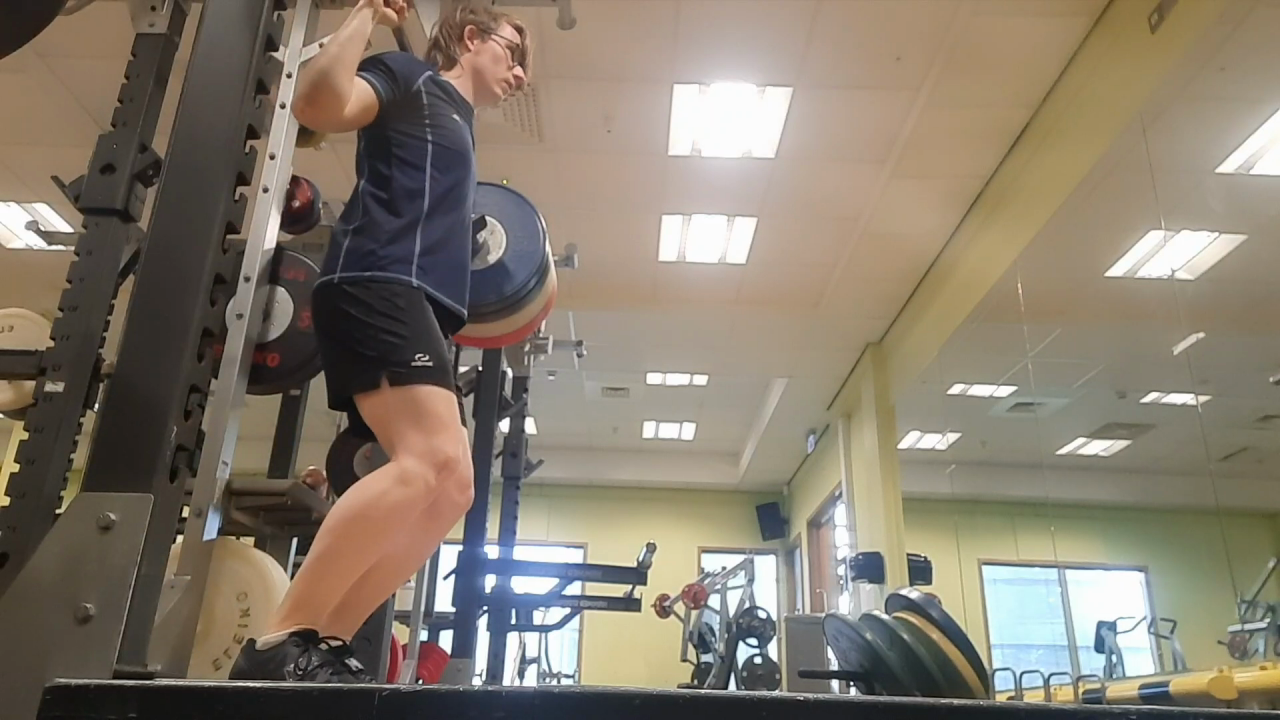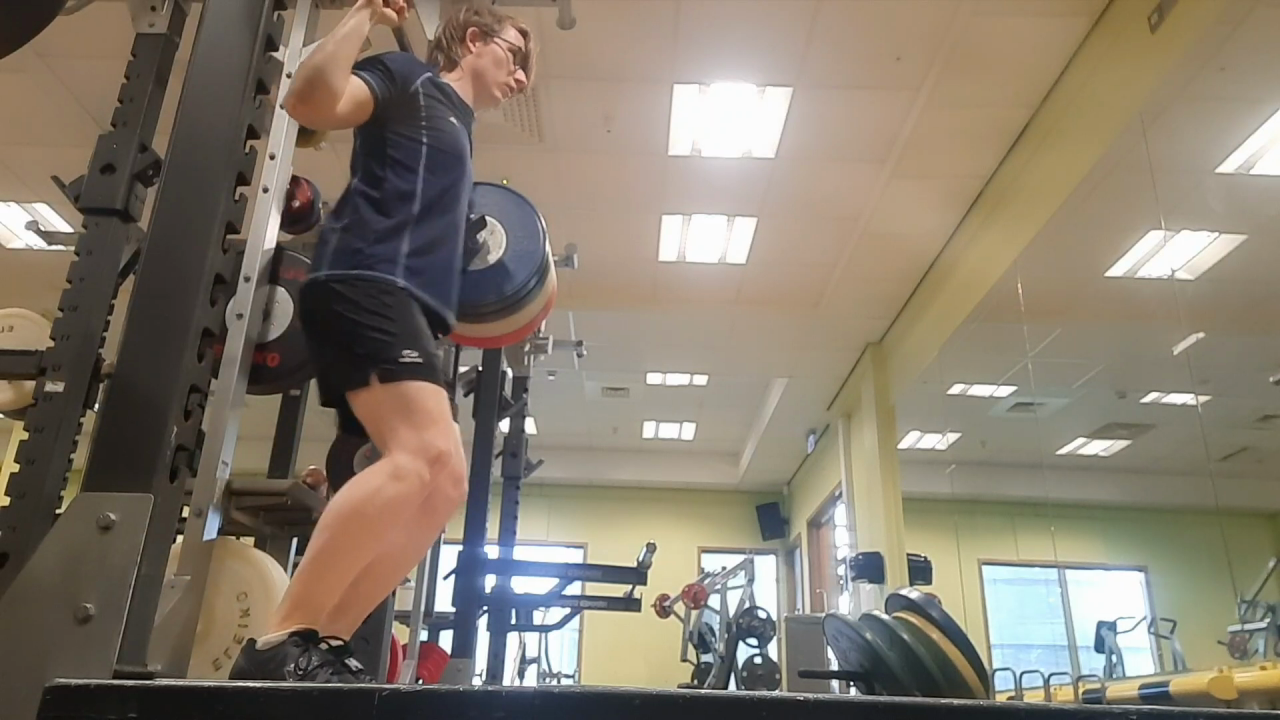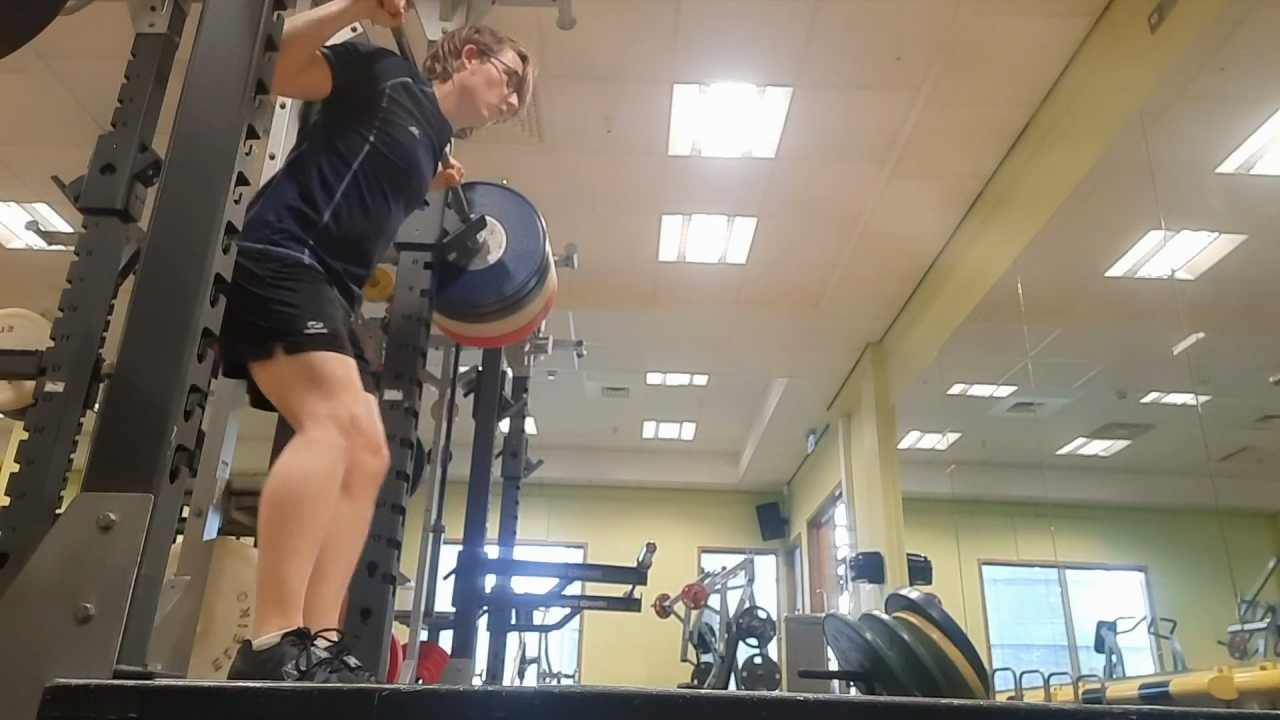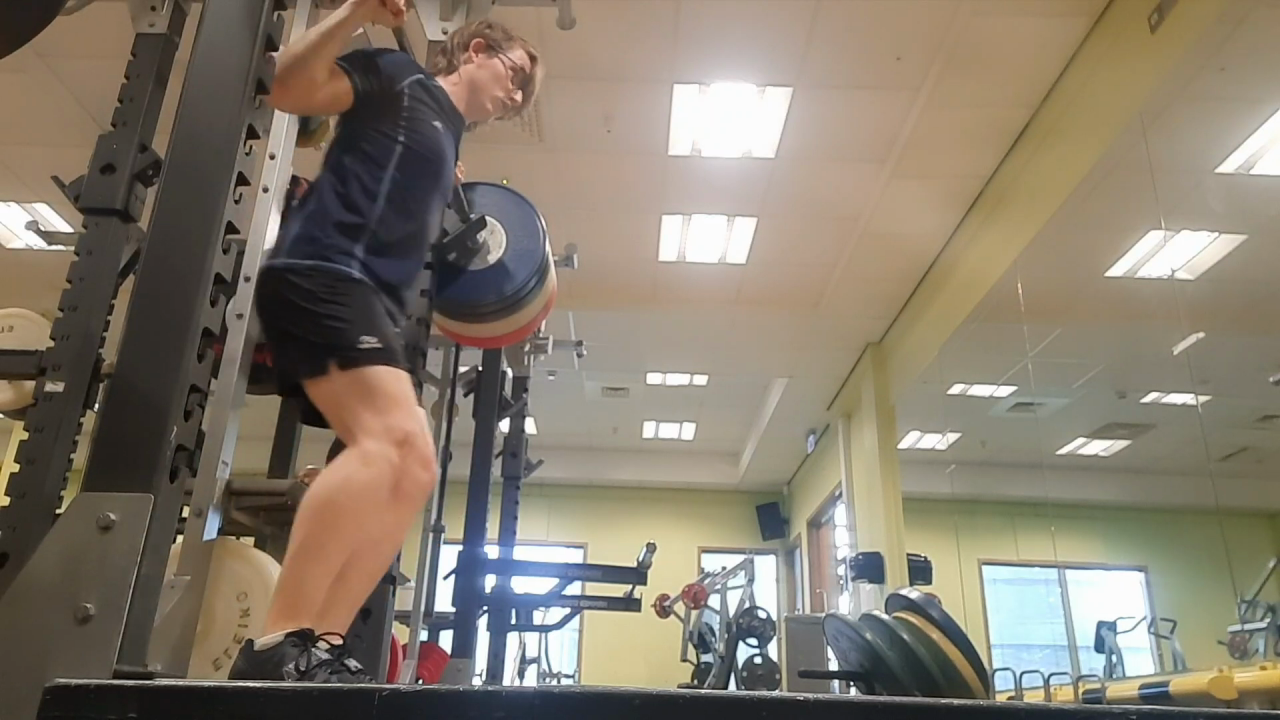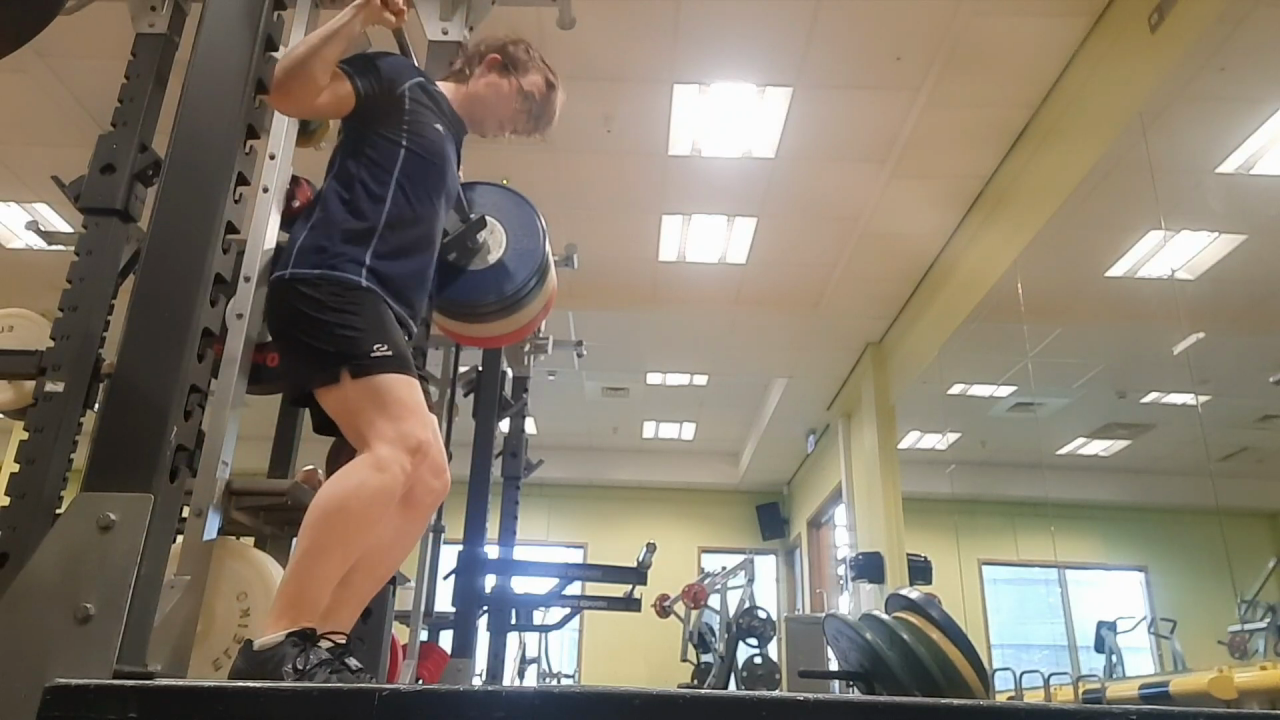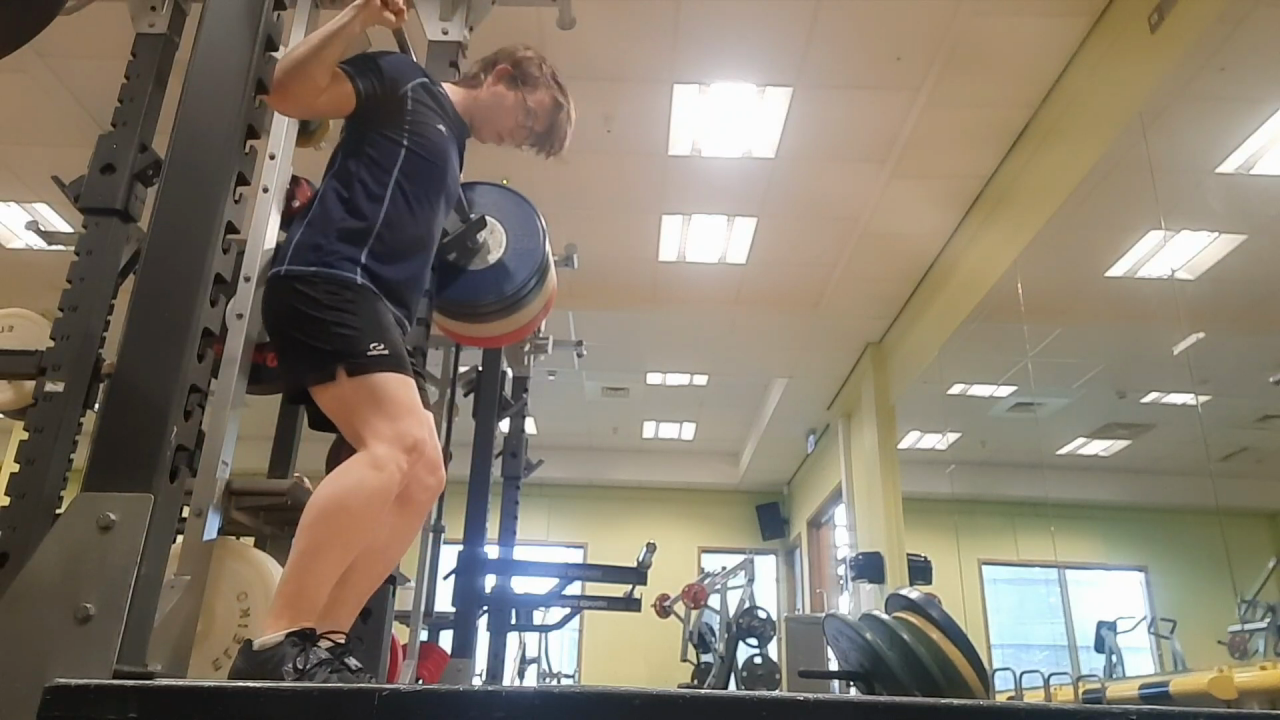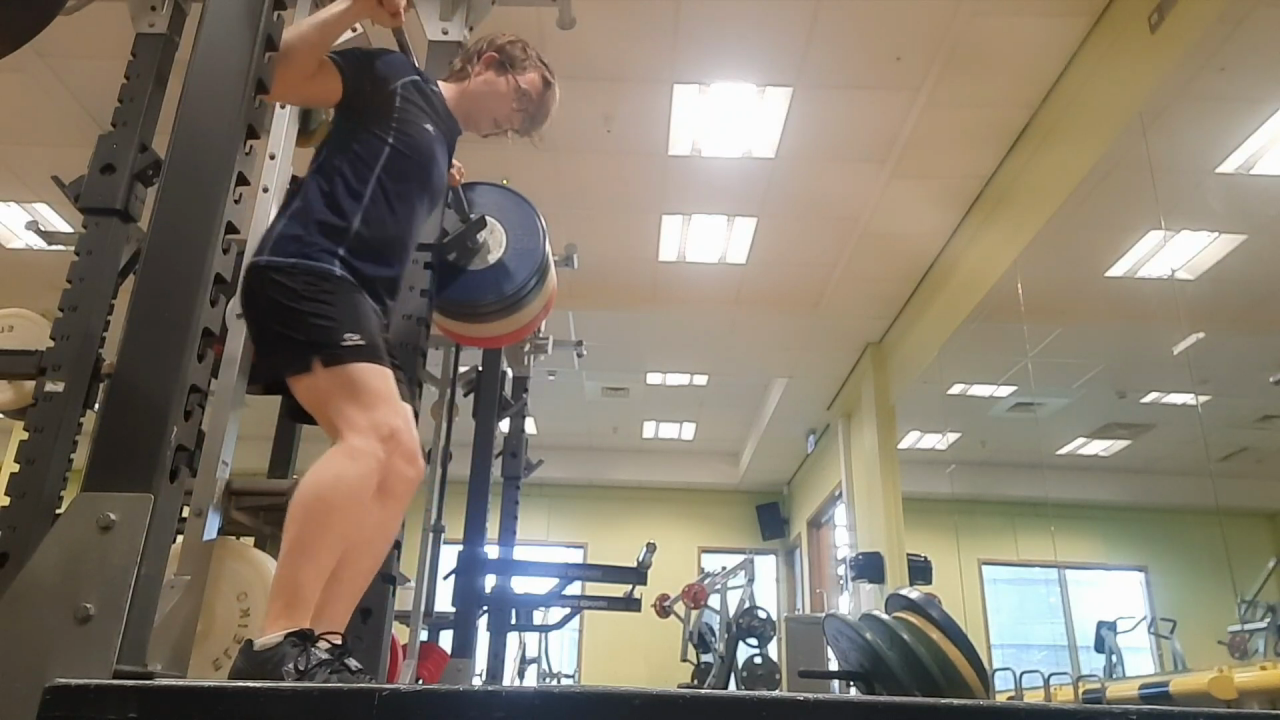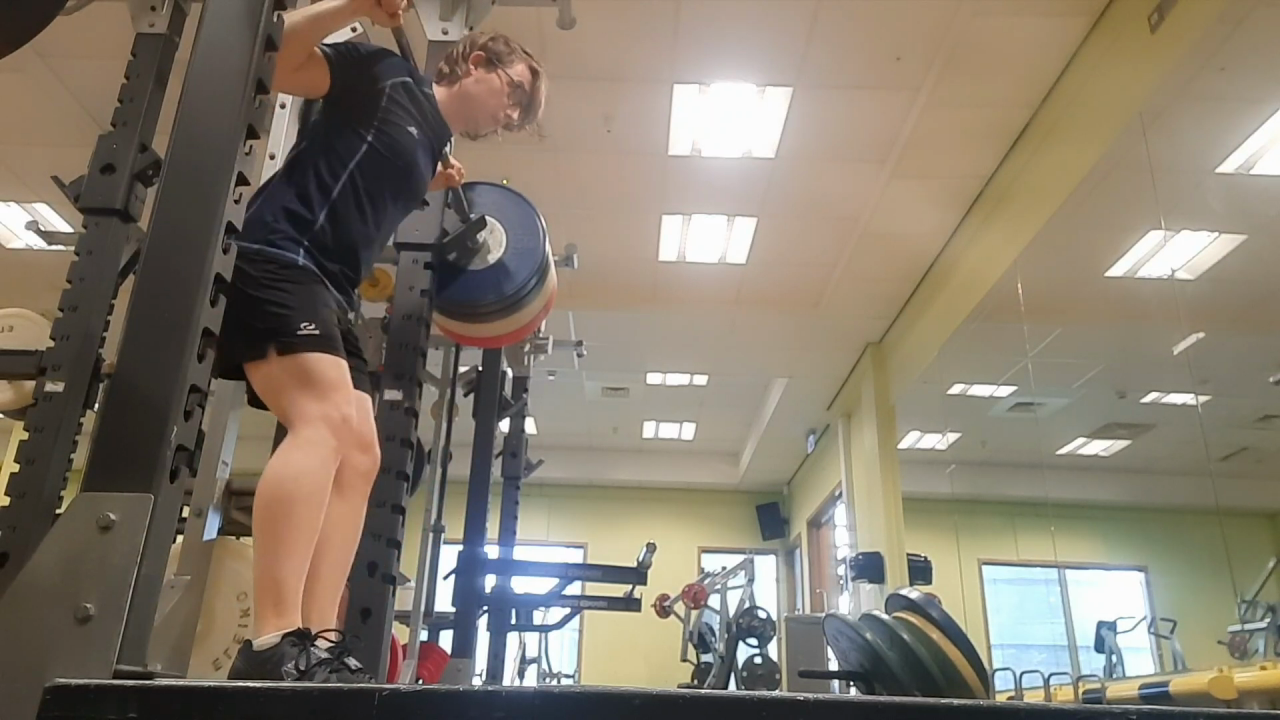
dt=0.3s
person 1, frame 1
left shoulder: (454, 124)
right shoulder: (409, 79)
right elbow: (317, 102)
left hip: (412, 304)
right hip: (378, 288)
left knee: (451, 486)
right knee: (426, 462)
left ankle: (322, 646)
right ankle: (279, 644)
person 1, frame 2
left shoulder: (453, 127)
right shoulder: (409, 79)
right elbow: (311, 100)
left hip: (401, 302)
right hip: (368, 285)
left knee: (444, 483)
right knee: (421, 457)
left ankle: (322, 645)
right ankle: (279, 645)
person 1, frame 3
left shoulder: (432, 146)
right shoulder: (384, 77)
right elbow: (273, 66)
left wrist: (426, 187)
left hip: (323, 286)
right hip: (277, 261)
left knee: (364, 456)
right knee: (331, 426)
left ankle: (316, 645)
right ankle: (273, 645)
person 1, frame 4
left shoulder: (445, 137)
right shoulder: (399, 79)
right elbow: (288, 86)
left wrist: (439, 189)
left hip: (362, 296)
right hip: (320, 276)
left knee: (412, 469)
right knee: (386, 440)
left ankle: (320, 646)
right ankle: (277, 645)
person 1, frame 5
left shoulder: (448, 147)
right shoulder: (400, 84)
right elbow: (289, 90)
left wrist: (448, 200)
left hip: (376, 307)
right hip: (332, 283)
left knee: (426, 475)
right knee: (399, 448)
left ankle: (320, 647)
right ankle: (277, 644)
person 1, frame 6
left shoulder: (449, 149)
right shoulder: (403, 83)
right elbow: (287, 90)
left wrist: (457, 217)
left hip: (371, 306)
right hip: (329, 280)
left knee: (421, 474)
right knee: (399, 446)
left ankle: (321, 645)
right ankle: (277, 644)
person 1, frame 7
left shoulder: (441, 147)
right shoulder: (394, 78)
right elbow: (279, 76)
left wrist: (438, 191)
left hip: (355, 297)
right hip: (305, 270)
left knee: (399, 464)
right knee: (371, 434)
left ankle: (319, 645)
right ankle: (277, 645)
person 1, frame 8
left shoulder: (432, 152)
right shoulder: (384, 77)
right elbow: (271, 63)
left wrist: (431, 188)
left hip: (321, 289)
right hip: (275, 261)
left knee: (357, 458)
right knee: (327, 424)
left ankle: (315, 642)
right ankle: (273, 645)
